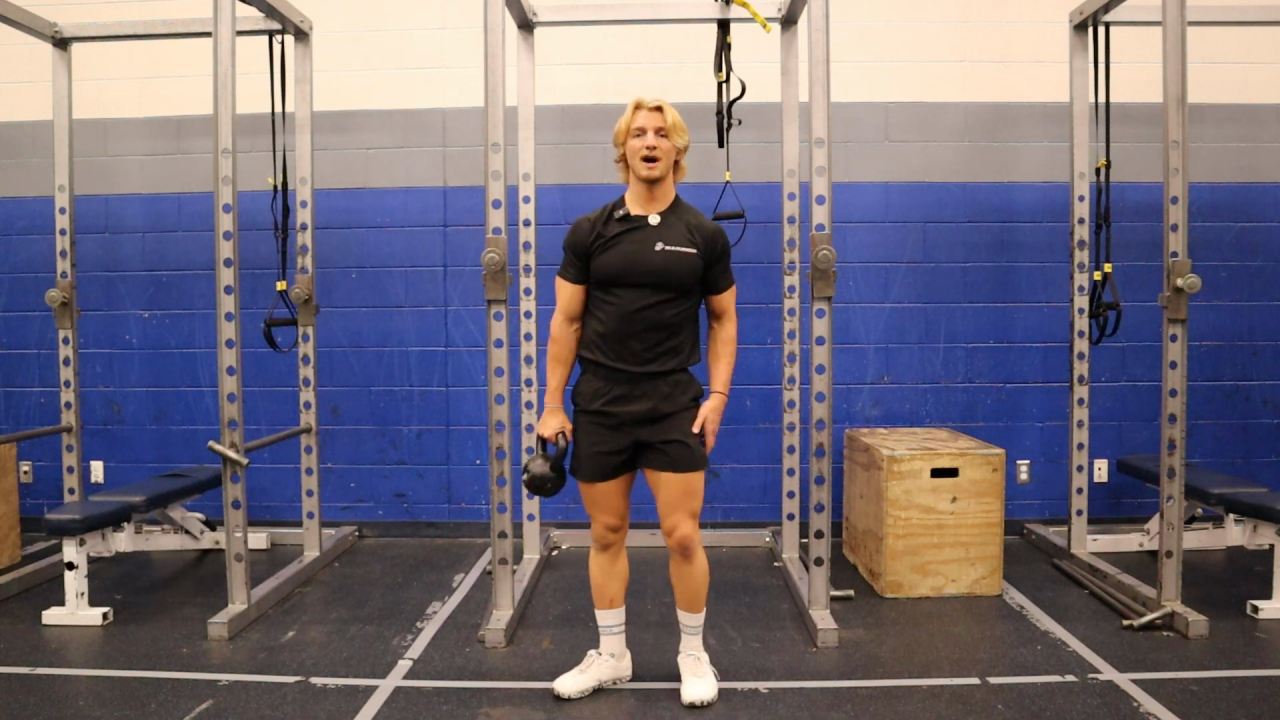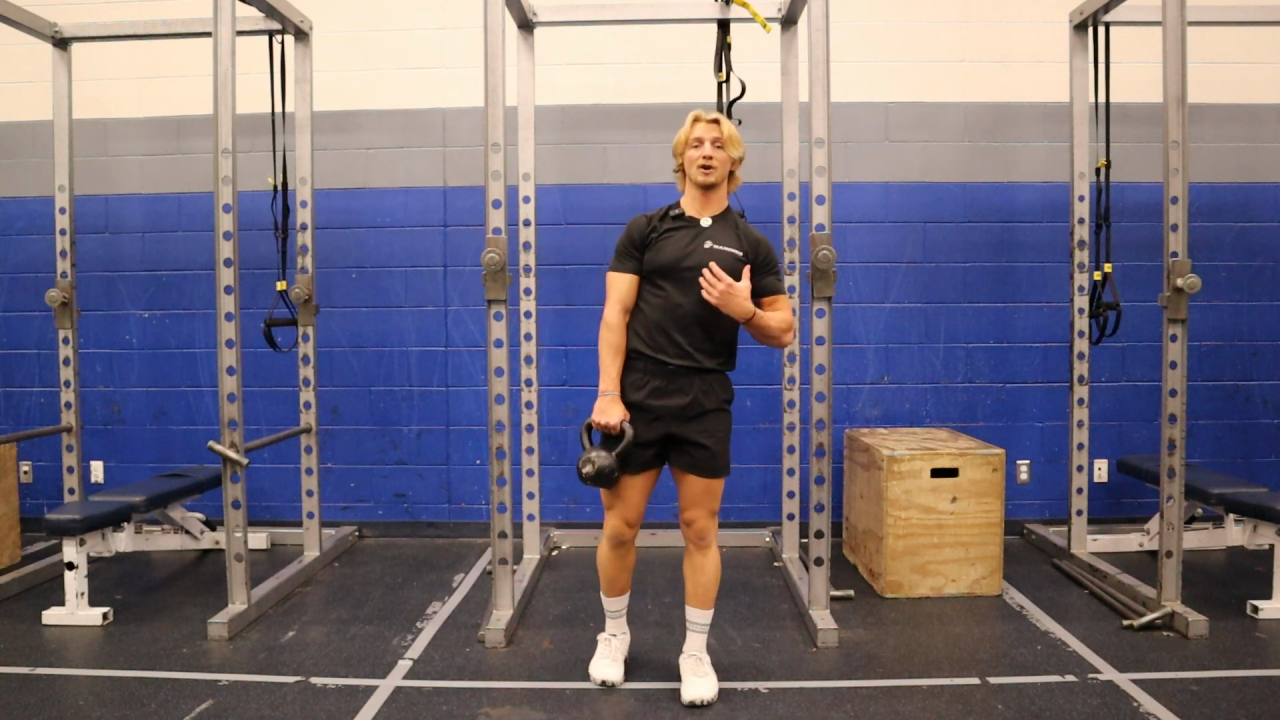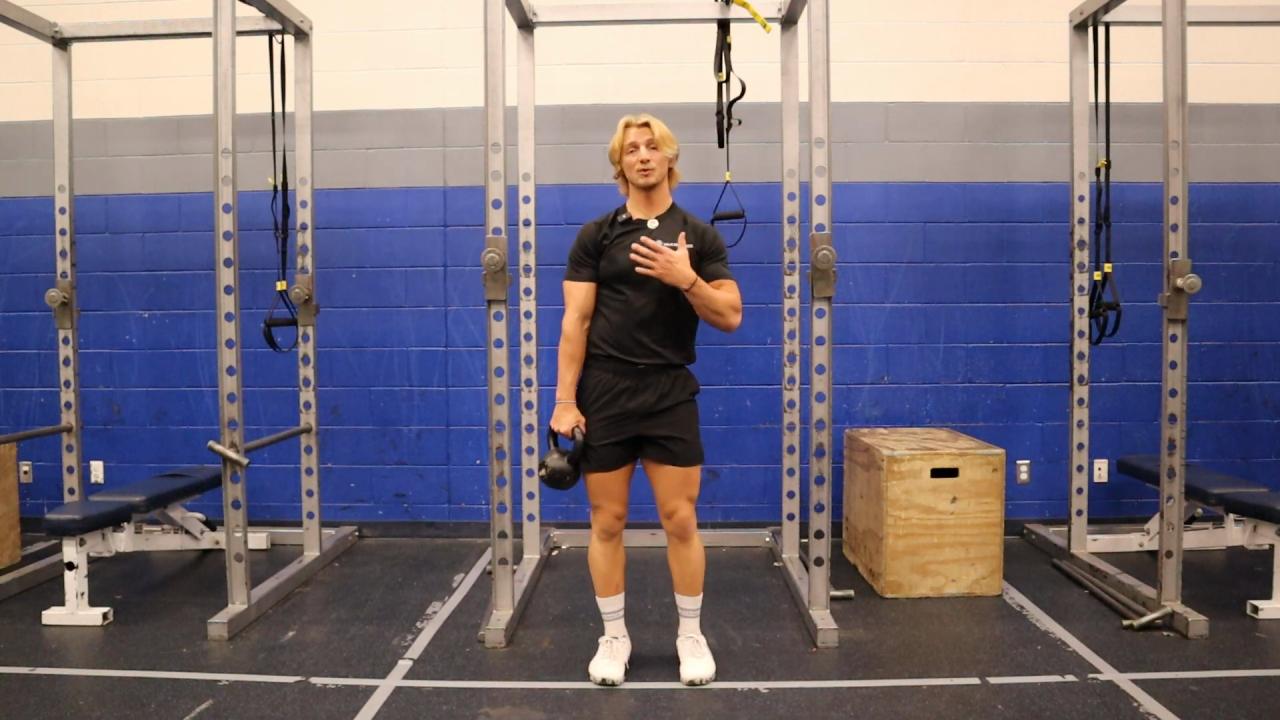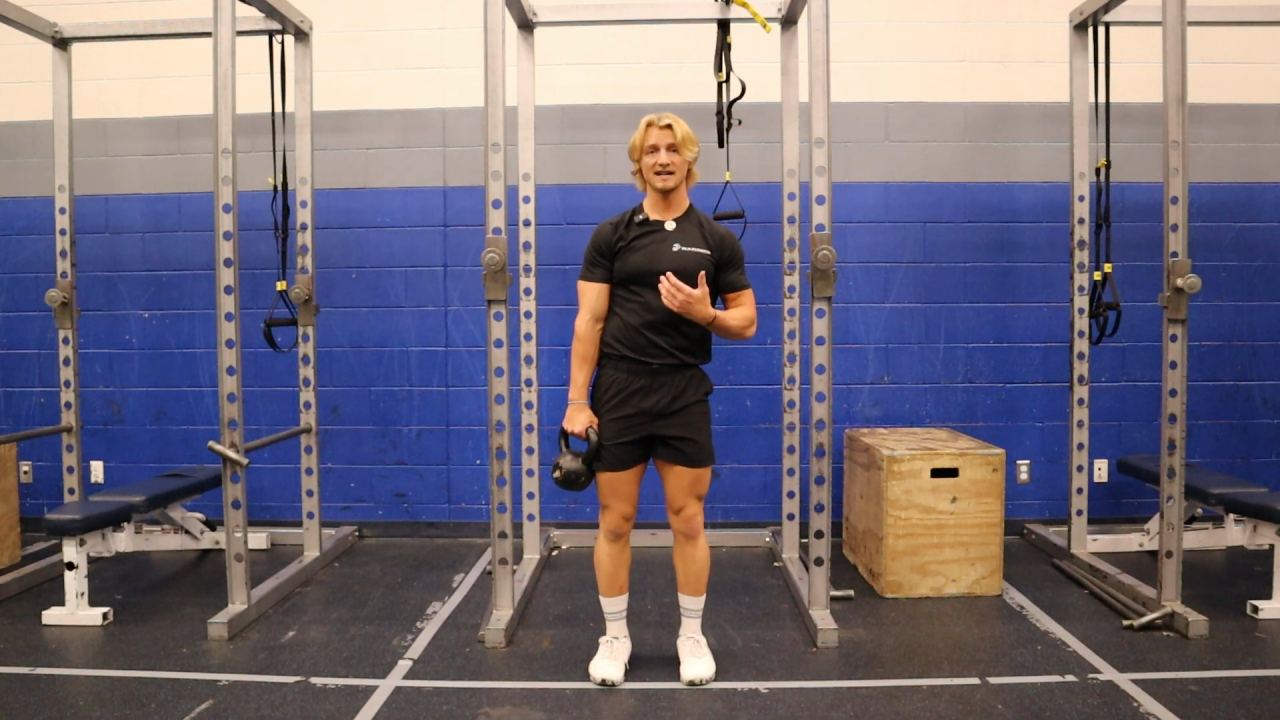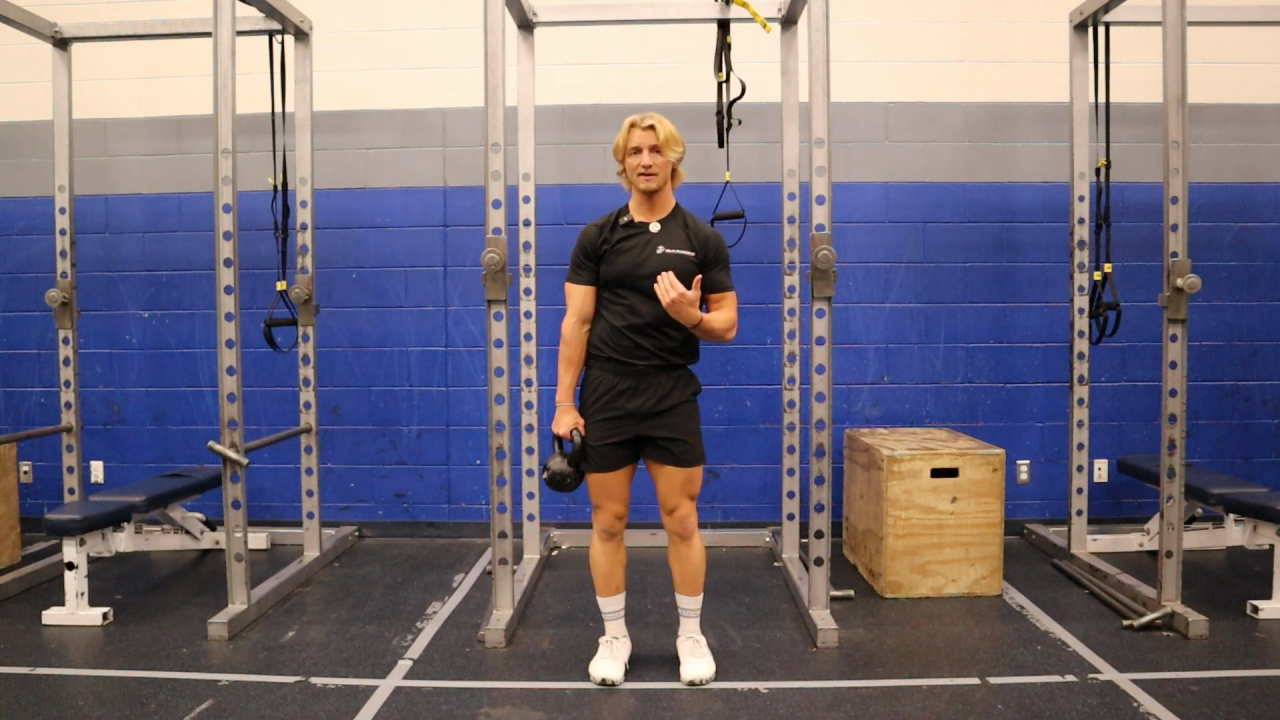
dt=1s
person 1, frame 1
left shoulder: (704, 235)
right shoulder: (588, 231)
left elbow: (724, 321)
right elbow: (566, 321)
left wrist: (717, 396)
right wrist: (553, 404)
left hip: (672, 405)
right hip: (600, 405)
left knee: (683, 536)
right knee: (607, 534)
left ankle: (692, 652)
right ankle: (611, 655)
person 1, frame 2
left shoulder: (751, 244)
right shoulder: (644, 229)
left elbow: (782, 330)
right elbow: (615, 313)
left wrist: (744, 311)
right wrist: (607, 393)
left hip: (705, 402)
right hip: (638, 396)
left knee: (700, 531)
right knee: (619, 527)
left ankle: (695, 652)
right ankle: (614, 632)
person 1, frame 3
left shoulder: (699, 236)
right shoulder: (595, 235)
left elbow: (730, 317)
right elbow: (576, 321)
left wrist: (686, 280)
right wrist: (564, 400)
left hip: (672, 394)
right hip: (604, 394)
left knee: (680, 520)
right knee: (607, 522)
left ankle: (690, 634)
right ankle: (614, 637)
person 1, frame 4
left shoulder: (717, 239)
right shoulder: (611, 235)
left elbow: (746, 321)
right elbow: (589, 320)
left wrist: (706, 313)
right wrist: (577, 401)
left hip: (685, 393)
right hip: (619, 391)
left knee: (688, 520)
right knee: (615, 521)
left ankle: (692, 635)
right ankle: (615, 637)
person 1, frame 5
left shoulder: (703, 239)
right shoulder: (597, 236)
left elbow: (727, 325)
right elbow: (577, 322)
left wrist: (692, 317)
right wrist: (564, 403)
left hip: (673, 392)
right hip: (606, 393)
left knee: (682, 520)
right knee: (608, 521)
left ankle: (691, 635)
right ankle: (613, 636)
